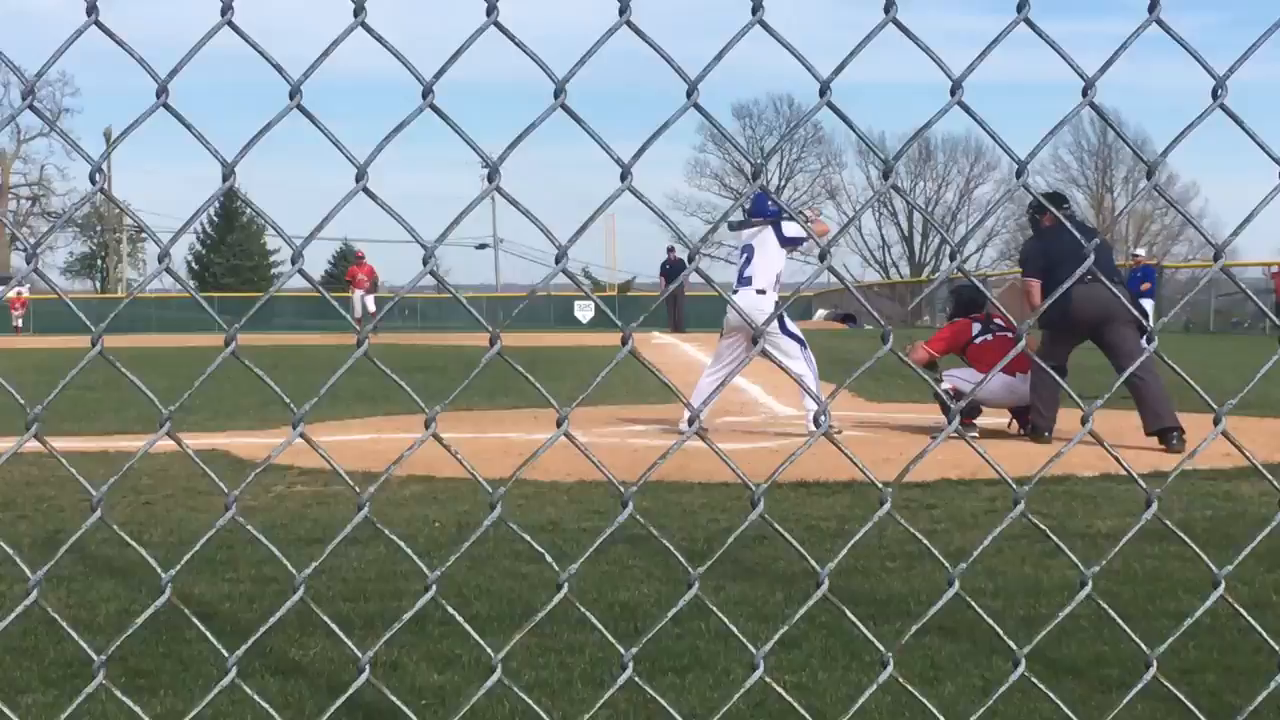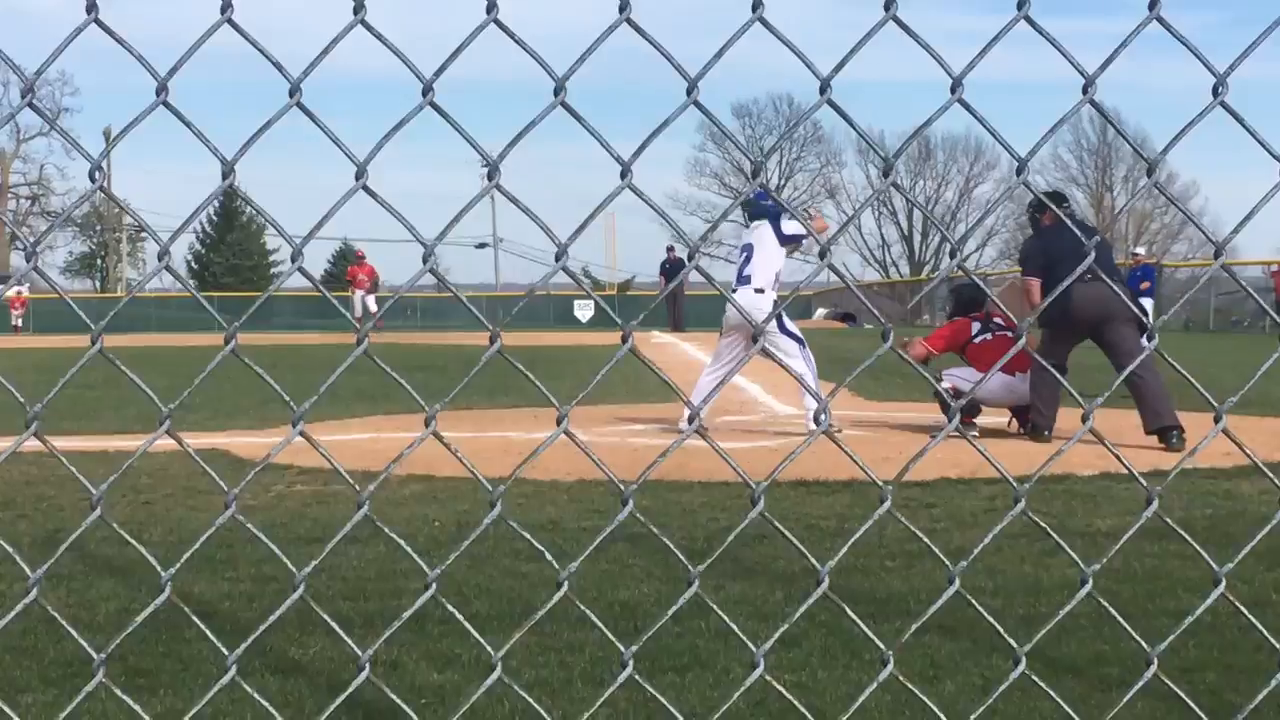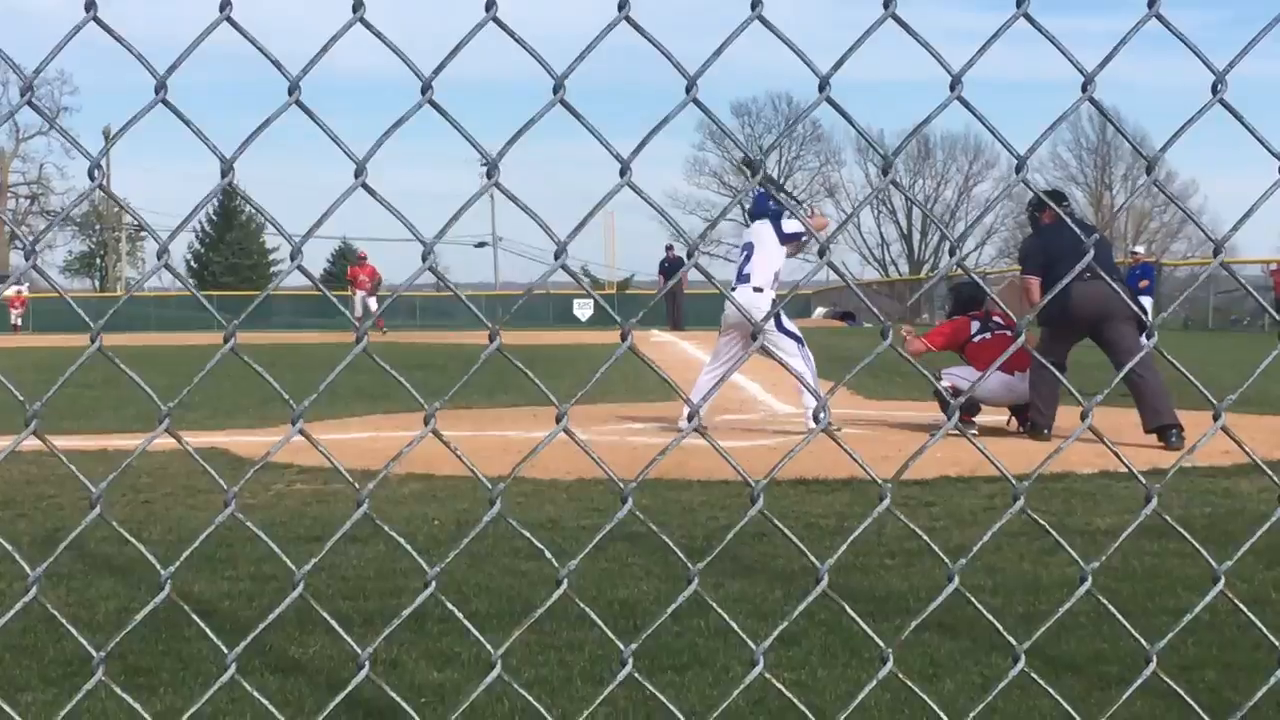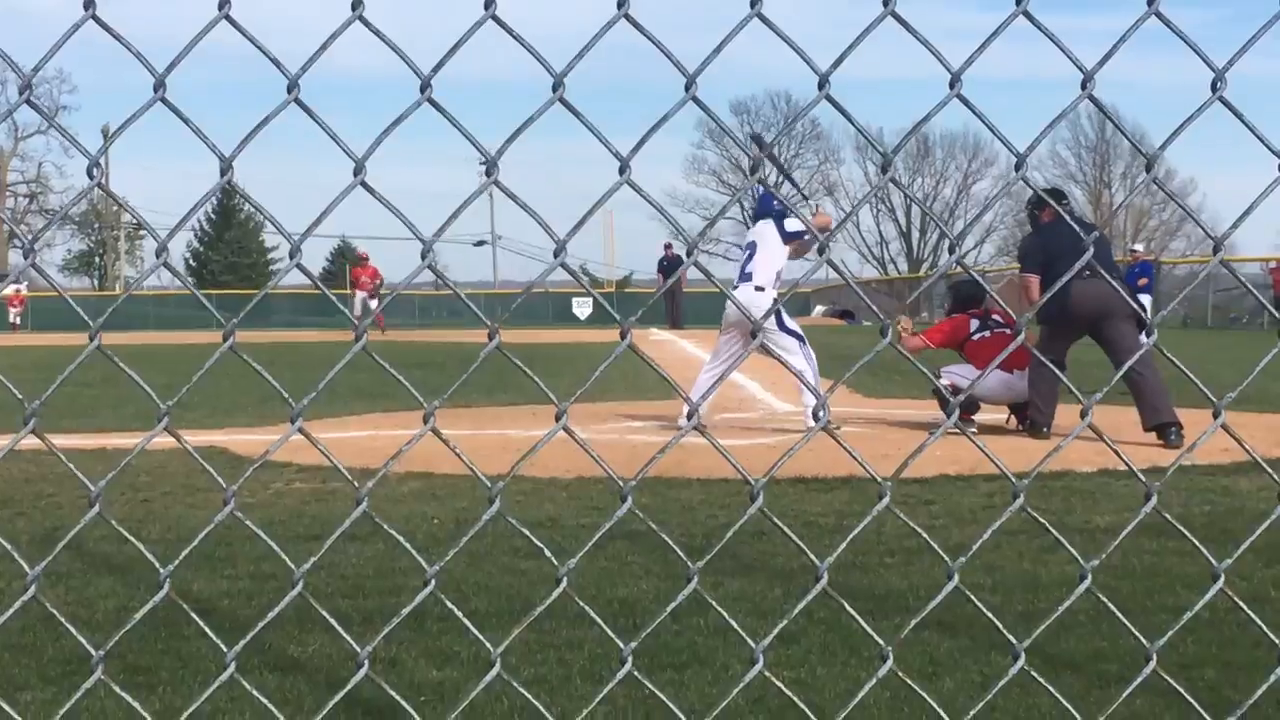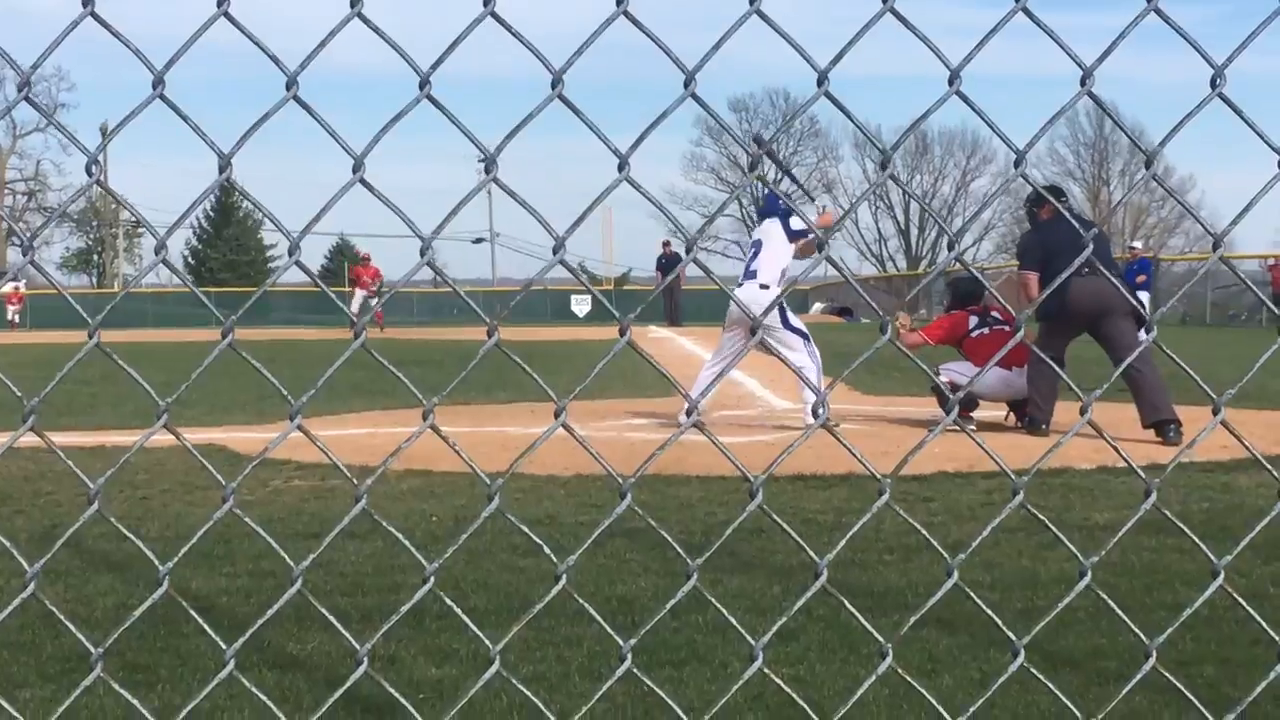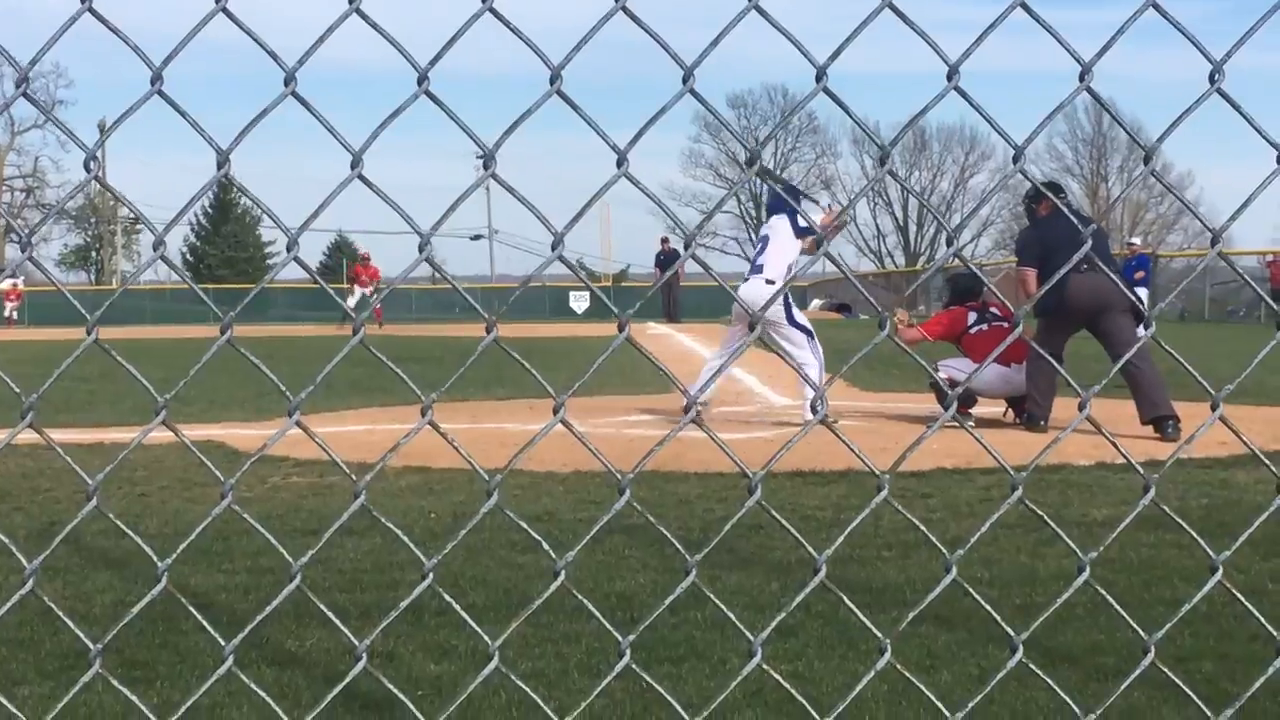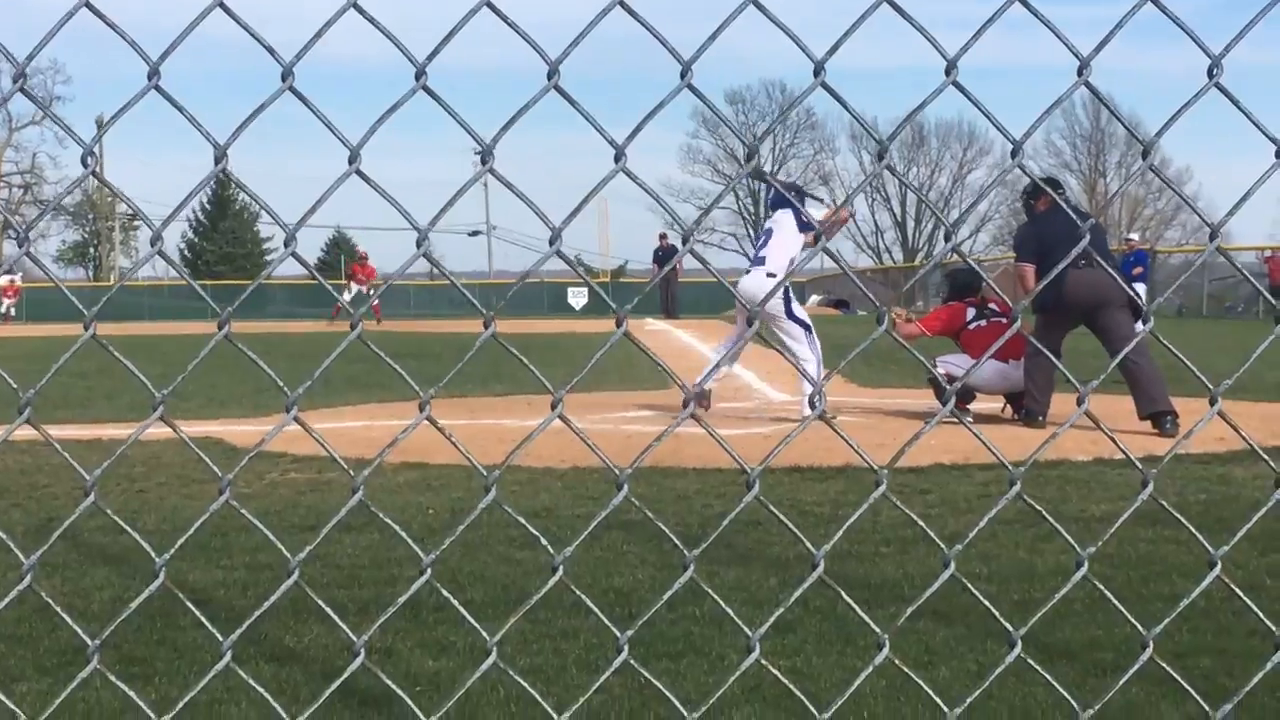
dt=0.1s
person 1, frame 1
left shoulder: (1037, 243)
right shoulder: (1093, 234)
left elbow: (1032, 286)
left wrist: (1044, 316)
left hip: (1073, 301)
right hip: (1114, 298)
left knee: (1048, 363)
right knee: (1137, 364)
left ankle: (1040, 428)
right ankle: (1169, 432)
person 1, frame 2
left shoulder: (1037, 241)
right shoulder: (1093, 233)
left elbow: (1032, 286)
left wrist: (1043, 314)
left hip: (1073, 300)
right hip: (1114, 297)
left knee: (1047, 362)
right knee: (1137, 363)
left ankle: (1040, 427)
right ankle: (1169, 430)
person 1, frame 3
left shoulder: (1036, 240)
right shoulder: (1092, 232)
left elbow: (1031, 284)
left wrist: (1042, 312)
left hip: (1072, 298)
right hip: (1113, 296)
left knee: (1047, 361)
right knee: (1136, 361)
left ankle: (1039, 425)
right ankle: (1169, 429)
person 1, frame 4
left shoulder: (1036, 238)
right shoulder: (1092, 230)
left elbow: (1030, 283)
left wrist: (1042, 310)
left hip: (1072, 297)
right hip: (1112, 294)
left knee: (1045, 359)
right knee: (1136, 359)
left ankle: (1039, 423)
right ankle: (1168, 427)
person 1, frame 5
left shoulder: (1035, 236)
right shoulder: (1090, 227)
left elbow: (1029, 280)
left wrist: (1040, 309)
left hip: (1070, 293)
right hip: (1111, 291)
left knee: (1044, 356)
right knee: (1134, 356)
left ankle: (1038, 421)
right ankle: (1166, 424)
person 1, frame 6
left shoulder: (1033, 232)
right shoulder: (1089, 223)
left elbow: (1027, 277)
left wrist: (1039, 304)
left hip: (1069, 290)
right hip: (1109, 287)
left knee: (1043, 352)
right knee: (1133, 353)
left ankle: (1036, 417)
right ankle: (1165, 420)
person 1, frame 7
left shoulder: (1031, 227)
right shoulder: (1087, 219)
left elbow: (1025, 271)
left wrist: (1038, 300)
left hip: (1067, 285)
right hip: (1108, 283)
left knee: (1041, 348)
right knee: (1131, 348)
left ankle: (1034, 413)
right ankle: (1163, 416)
person 2, frame 1
left shoulder: (744, 233)
right shoulder: (775, 228)
right elbow: (823, 229)
left wrist: (801, 228)
right wrist: (814, 219)
left hip: (736, 306)
right hip: (762, 305)
left knee: (718, 366)
right knee: (803, 361)
left ankle: (690, 419)
right ankle: (816, 420)
person 2, frame 2
left shoulder: (747, 232)
right shoulder: (774, 227)
right elbow: (822, 226)
left wrist: (801, 225)
right wrist: (813, 216)
left hip: (735, 305)
right hip: (760, 304)
left knee: (718, 365)
right knee: (801, 359)
left ankle: (689, 418)
right ankle: (817, 419)
person 2, frame 3
left shoulder: (749, 233)
right shoulder: (773, 227)
left elbow: (789, 250)
right elbow: (822, 223)
left wrist: (807, 229)
right wrist: (814, 217)
left hip: (734, 304)
right hip: (759, 302)
left knee: (717, 364)
right knee: (800, 358)
left ankle: (689, 417)
right ankle: (817, 418)
person 2, frame 4
left shoulder: (754, 232)
right shoulder: (776, 226)
left elbow: (795, 251)
right elbow: (825, 221)
left wrist: (816, 234)
right wrist: (818, 217)
left hip: (735, 302)
right hip: (760, 301)
left knee: (717, 363)
right knee: (802, 357)
left ankle: (689, 416)
right ankle: (816, 416)
person 2, frame 5
left shoulder: (760, 231)
right shoulder: (781, 225)
left elbow: (803, 250)
right elbow: (828, 220)
left wrist: (820, 230)
right wrist: (824, 218)
left hip: (740, 299)
right hip: (765, 299)
left knee: (720, 359)
right knee: (806, 354)
left ankle: (690, 411)
right ankle: (815, 415)
person 2, frame 6
left shoulder: (770, 227)
right shoulder: (788, 221)
left elbow: (812, 246)
right elbow: (833, 219)
left wrist: (833, 228)
right wrist: (833, 220)
left hip: (745, 293)
right hip: (770, 294)
left knee: (726, 352)
right knee: (808, 351)
left ankle: (693, 402)
right ankle: (815, 410)
person 2, frame 7
left shoulder: (774, 220)
right shoulder: (791, 215)
left elbow: (815, 239)
right elbow: (839, 215)
left wrist: (839, 222)
right wrist: (840, 215)
left hip: (746, 284)
right hip: (769, 287)
left knee: (739, 336)
right knee: (807, 344)
left ankle: (705, 383)
right ankle: (811, 407)
person 3, frame 1
left shoulder: (956, 327)
right shoulder: (1002, 320)
left elbow: (917, 358)
left wrist: (916, 348)
left hip: (999, 387)
right hip: (1031, 388)
left knee: (945, 380)
left ankle: (965, 424)
right ankle: (1028, 421)
person 3, frame 2
left shoulder: (956, 326)
right shoulder: (1002, 318)
left elbow: (915, 354)
left wrist: (913, 342)
left hip: (998, 387)
right hip: (1029, 387)
left knee: (944, 379)
left ankle: (964, 423)
right ankle: (1028, 420)
person 3, frame 3
left shoulder: (955, 325)
right shoulder: (1002, 317)
left elbow: (912, 349)
left wrist: (908, 337)
left hip: (998, 385)
right hip: (1030, 386)
left knee: (944, 378)
left ankle: (964, 421)
right ankle: (1028, 419)
person 3, frame 4
left shoulder: (955, 323)
right shoulder: (1001, 315)
left elbow: (910, 346)
left wrist: (905, 335)
left hip: (998, 384)
right hip: (1030, 385)
left knee: (944, 376)
left ankle: (963, 420)
right ankle: (1028, 417)
person 3, frame 5
left shoulder: (954, 318)
right shoulder: (999, 311)
left elbow: (909, 341)
left wrist: (901, 330)
left hip: (995, 380)
right hip: (1025, 380)
left knee: (942, 374)
left ankle: (962, 418)
right ankle: (1025, 416)
person 3, frame 6
left shoulder: (953, 315)
right shoulder: (998, 308)
left elbow: (908, 338)
left wrist: (901, 328)
left knee: (941, 370)
left ankle: (961, 414)
right ankle: (1023, 410)
person 3, frame 7
left shoulder: (952, 310)
right shoulder: (999, 304)
left elbow: (906, 332)
left wrist: (899, 323)
left hip: (993, 373)
left knee: (939, 366)
left ankle: (958, 409)
right ankle: (1023, 407)
